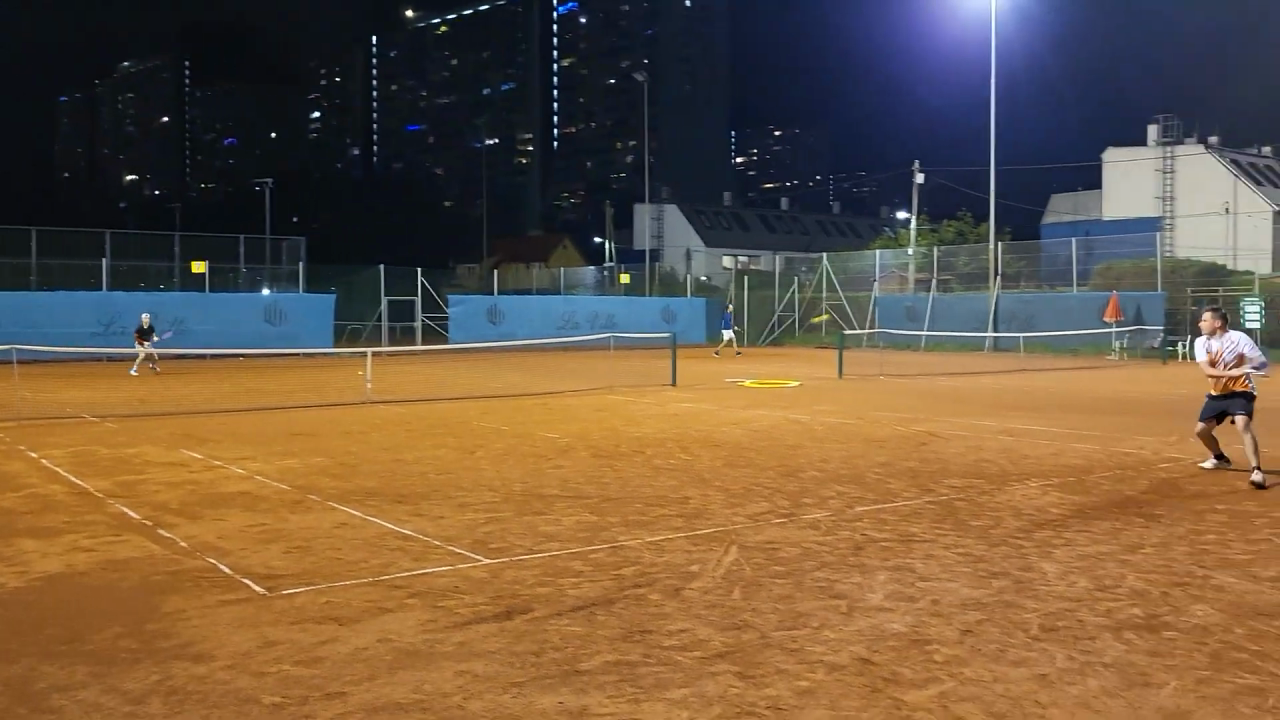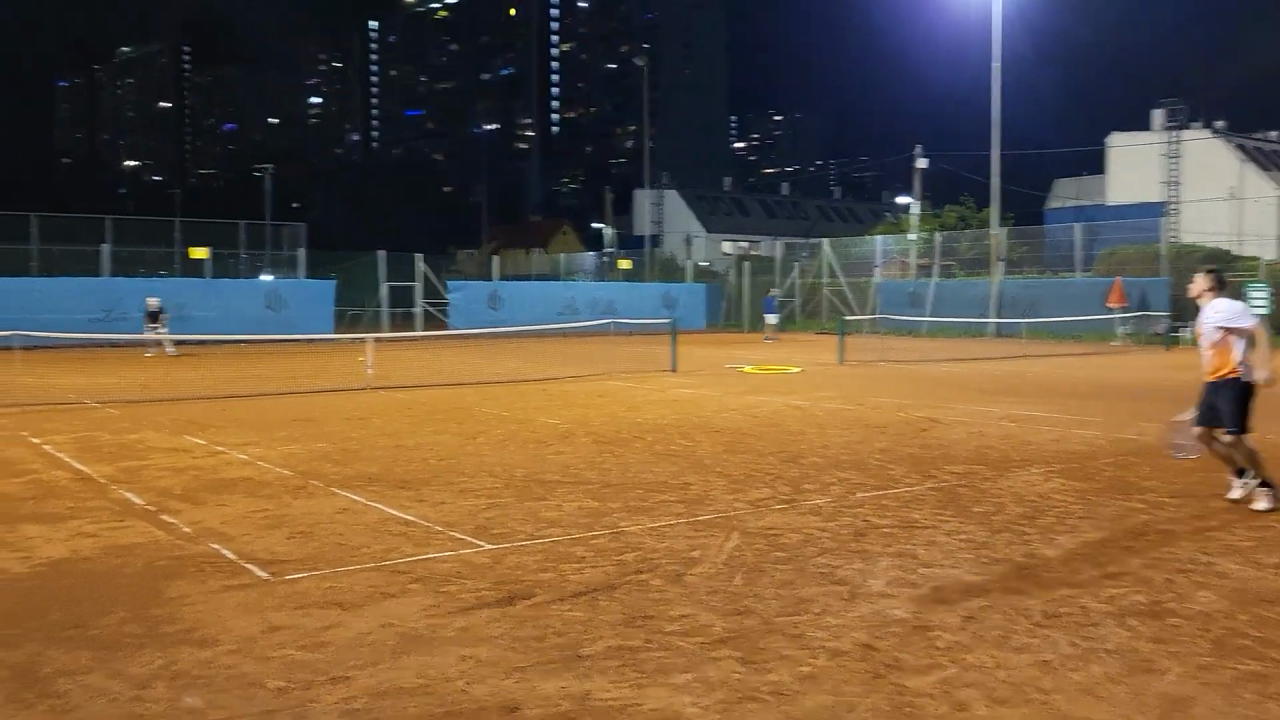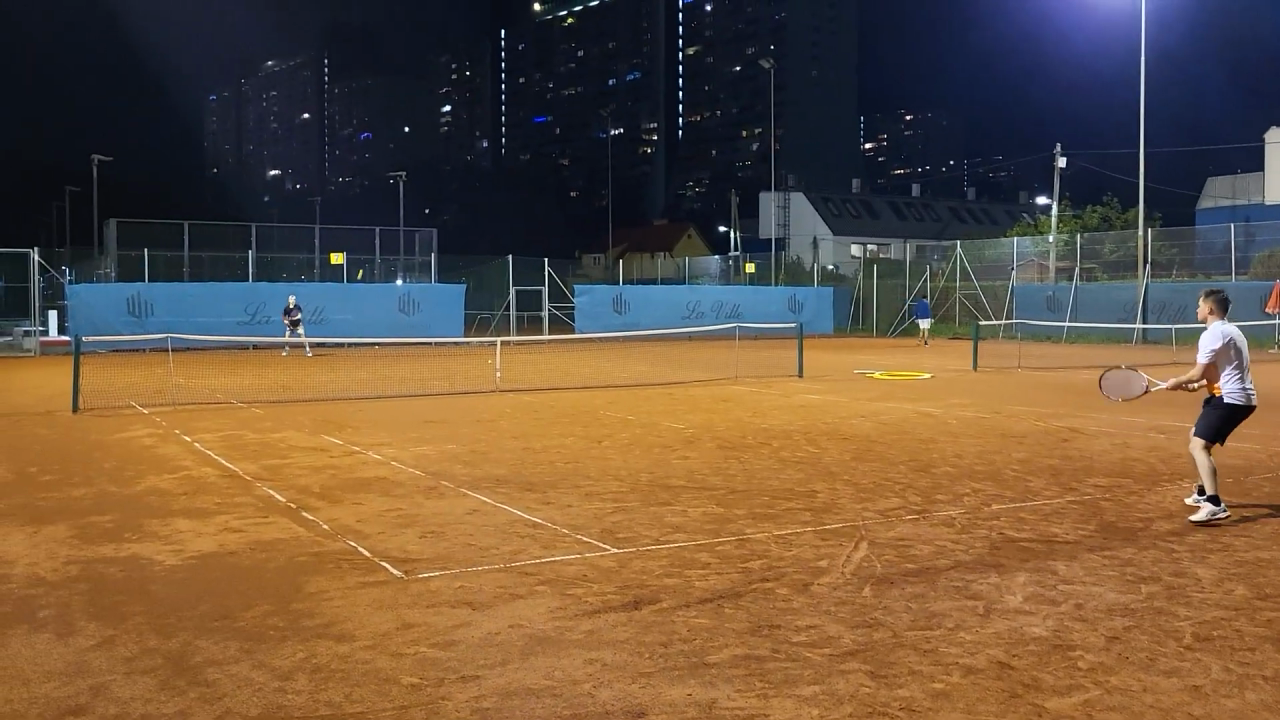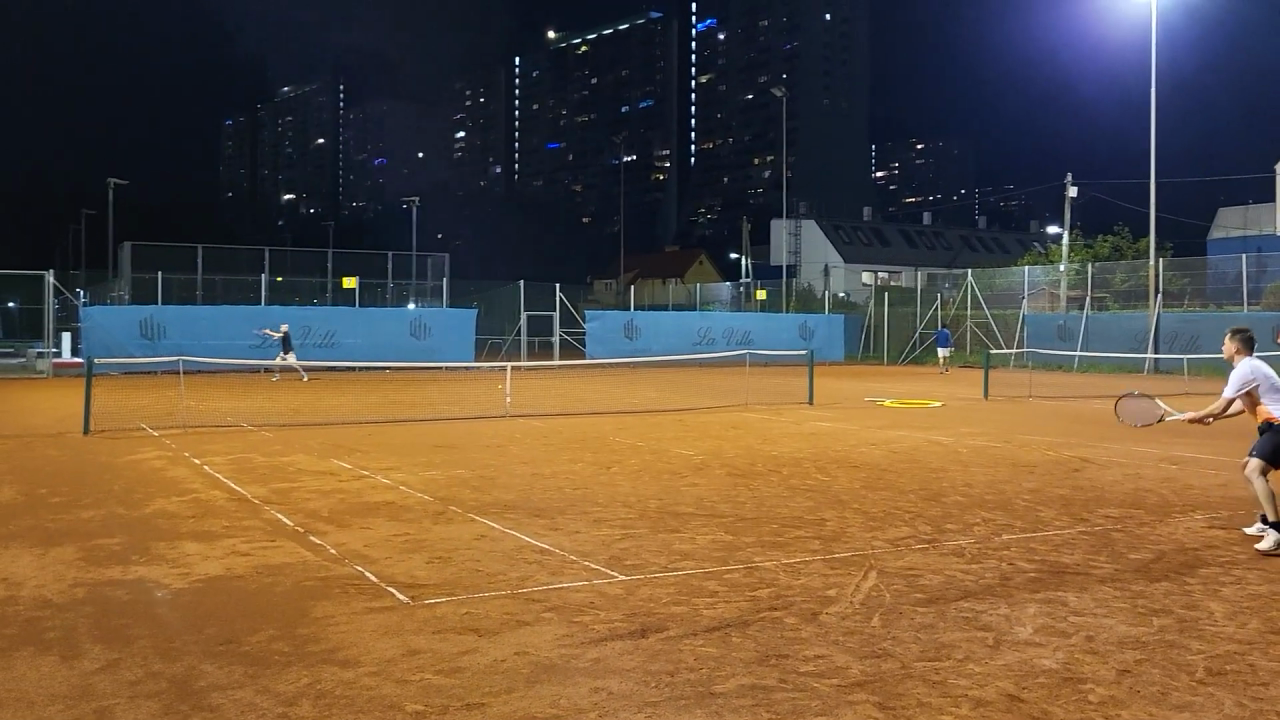
dt=1s
person 1, frame 1
left shoulder: (1239, 338)
right shoulder: (1200, 342)
left elbow: (1260, 361)
right elbow: (1207, 371)
left wrist: (1249, 368)
right wrist: (1230, 373)
left hip: (1241, 394)
right hip: (1217, 395)
left knee: (1243, 426)
right knee: (1201, 431)
left ankle: (1257, 472)
right ankle: (1219, 458)
person 1, frame 2
left shoulder: (1226, 308)
right shoulder: (1205, 314)
left elbow: (1259, 331)
left wrist: (1263, 366)
left hip: (1233, 382)
right hip: (1216, 384)
left knee: (1231, 438)
right knee: (1201, 433)
left ankle: (1266, 488)
right ankle: (1244, 475)
person 1, frame 3
left shoulder: (1212, 334)
right shoulder: (1233, 332)
left elbow: (1199, 373)
left wrist: (1177, 383)
right wrist: (1198, 385)
left hip: (1228, 400)
right hip: (1244, 400)
left knee: (1198, 446)
right knee: (1201, 439)
left ankle: (1214, 505)
right ankle: (1203, 493)
person 1, frame 4
left shoulder: (1243, 370)
right shoulder: (1253, 366)
left elbow: (1221, 406)
right elbow: (1243, 405)
left wrist: (1197, 416)
right wrist: (1211, 417)
left knee: (1254, 471)
right knee: (1248, 467)
